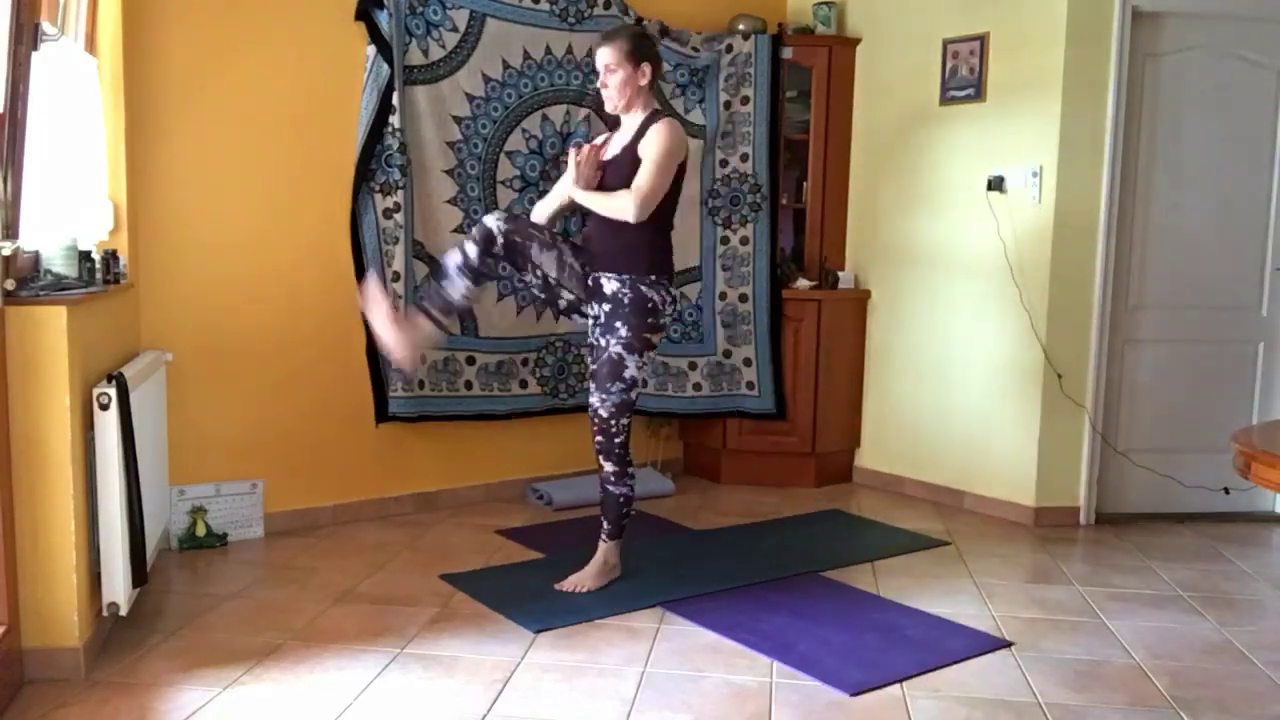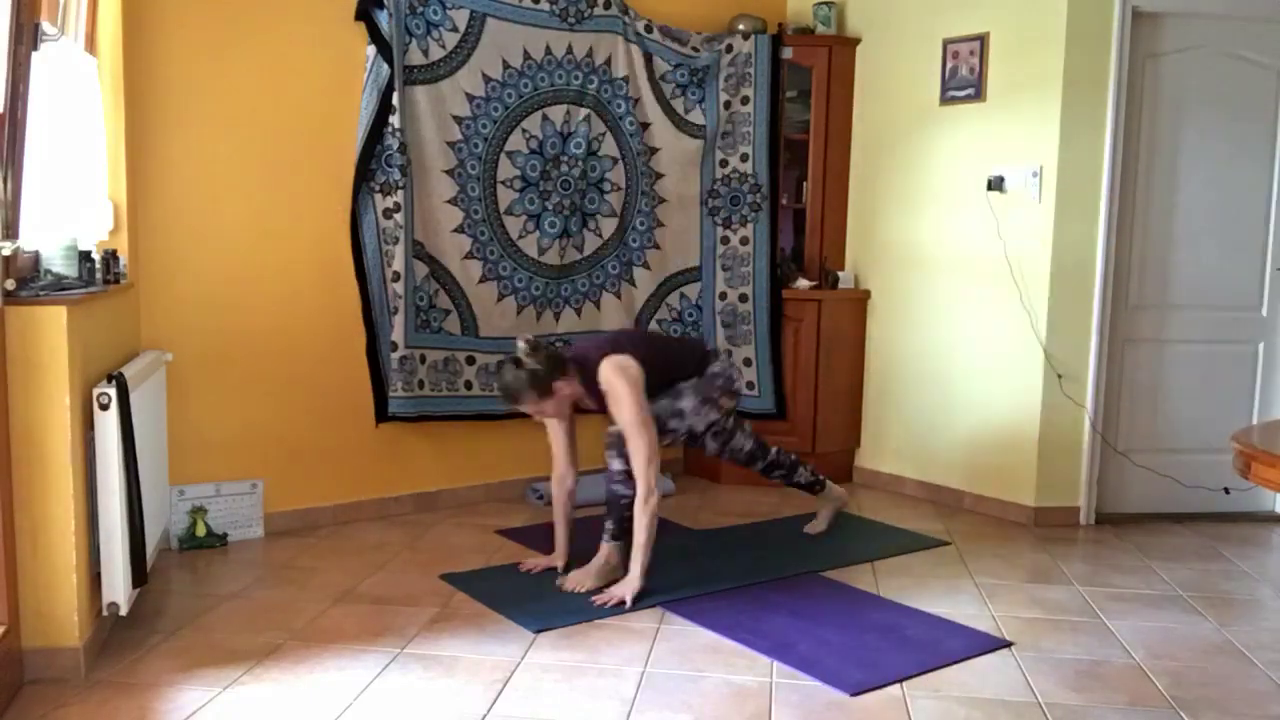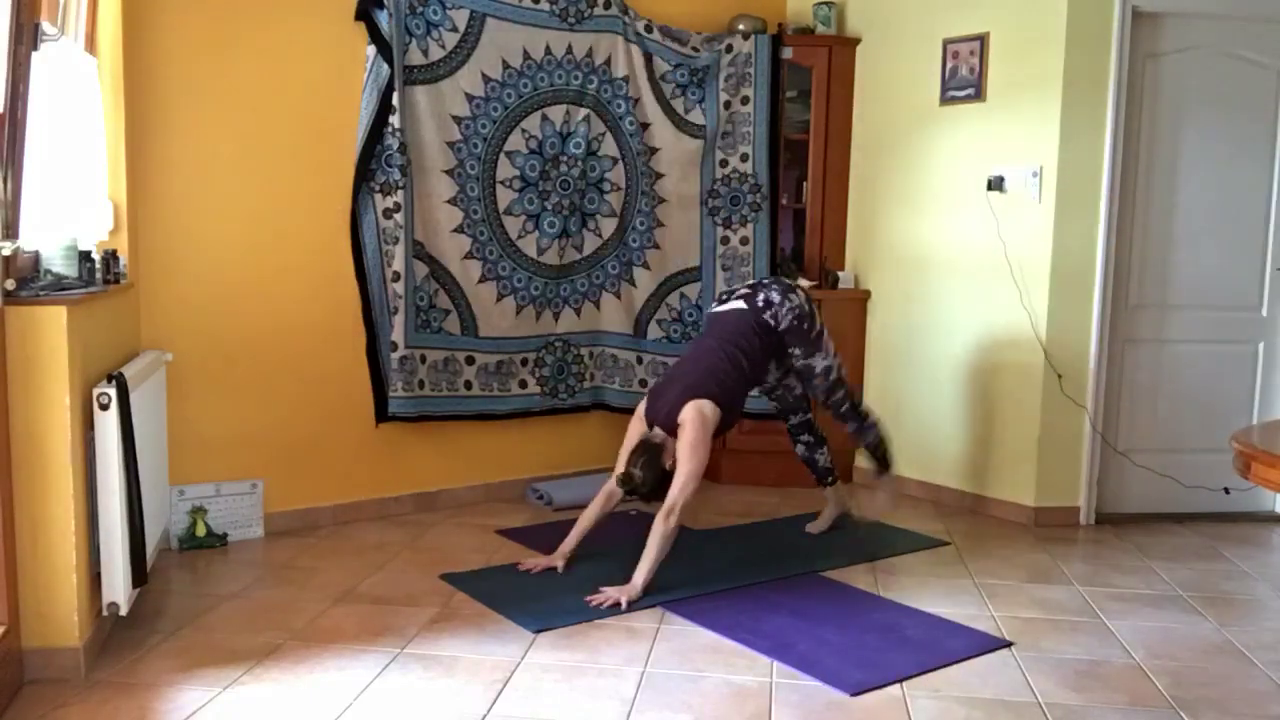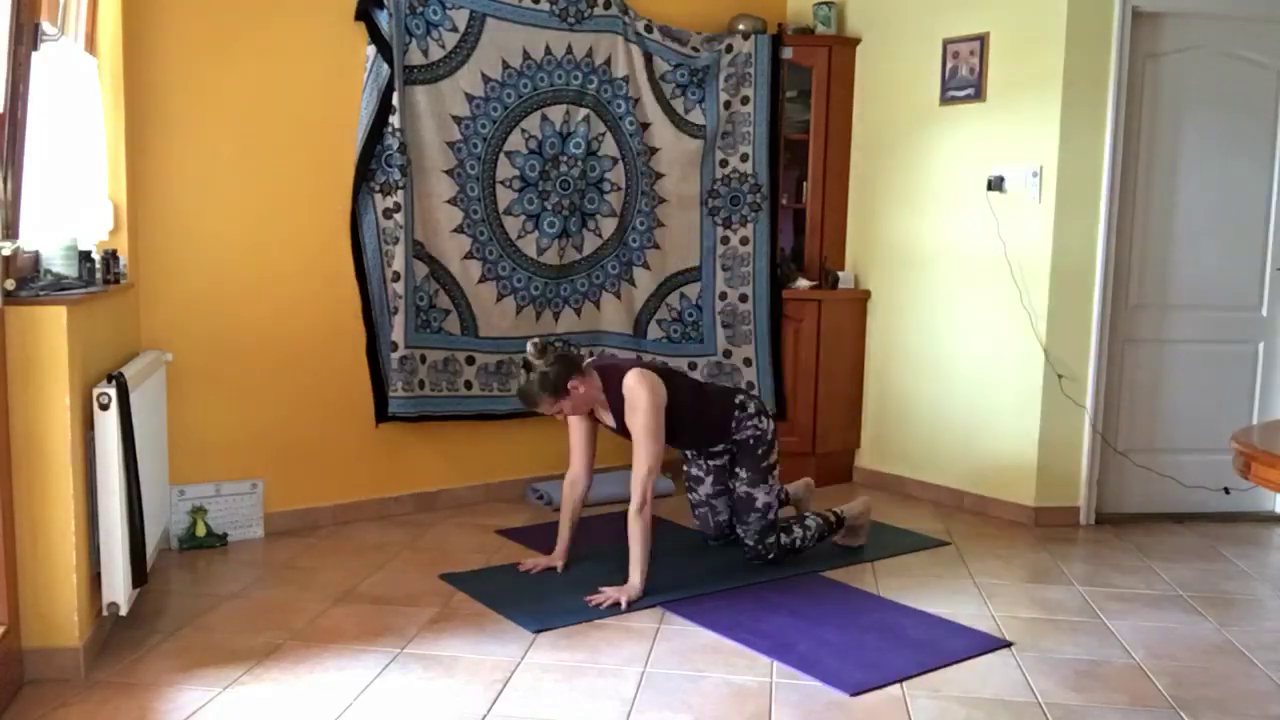
dt=0.2s
person 1, frame 1
left shoulder: (665, 134)
right shoulder: (605, 137)
left elbow: (637, 208)
right elbow: (540, 218)
left wrist: (581, 189)
right wrist: (571, 179)
left hip: (636, 295)
right hip: (594, 280)
left knee: (609, 424)
right knee: (495, 233)
left ankle: (608, 556)
right ankle: (418, 329)
person 1, frame 2
left shoulder: (615, 379)
right shoulder: (557, 378)
left elbow: (647, 478)
right elbow: (562, 473)
left wrist: (623, 567)
right wrist: (559, 552)
left hip: (703, 378)
right hip: (674, 390)
left knee: (623, 456)
right knee: (746, 449)
right ankle: (827, 492)
person 1, frame 3
left shoulder: (692, 417)
right shoulder: (648, 416)
left elbow: (670, 513)
right elbow: (612, 490)
left wrist: (634, 586)
right wrist: (562, 552)
left hip: (776, 310)
right hip: (735, 309)
left knee: (836, 399)
right knee: (795, 410)
left ankle: (880, 462)
right ankle: (835, 500)
person 1, frame 4
left shoulder: (638, 389)
right shoulder: (583, 391)
left elbow: (641, 499)
right elbow: (577, 478)
left wrist: (635, 584)
right wrist: (559, 552)
left hip: (740, 427)
left knee: (763, 546)
right knee: (717, 529)
left ankle: (848, 515)
right ankle: (793, 493)
